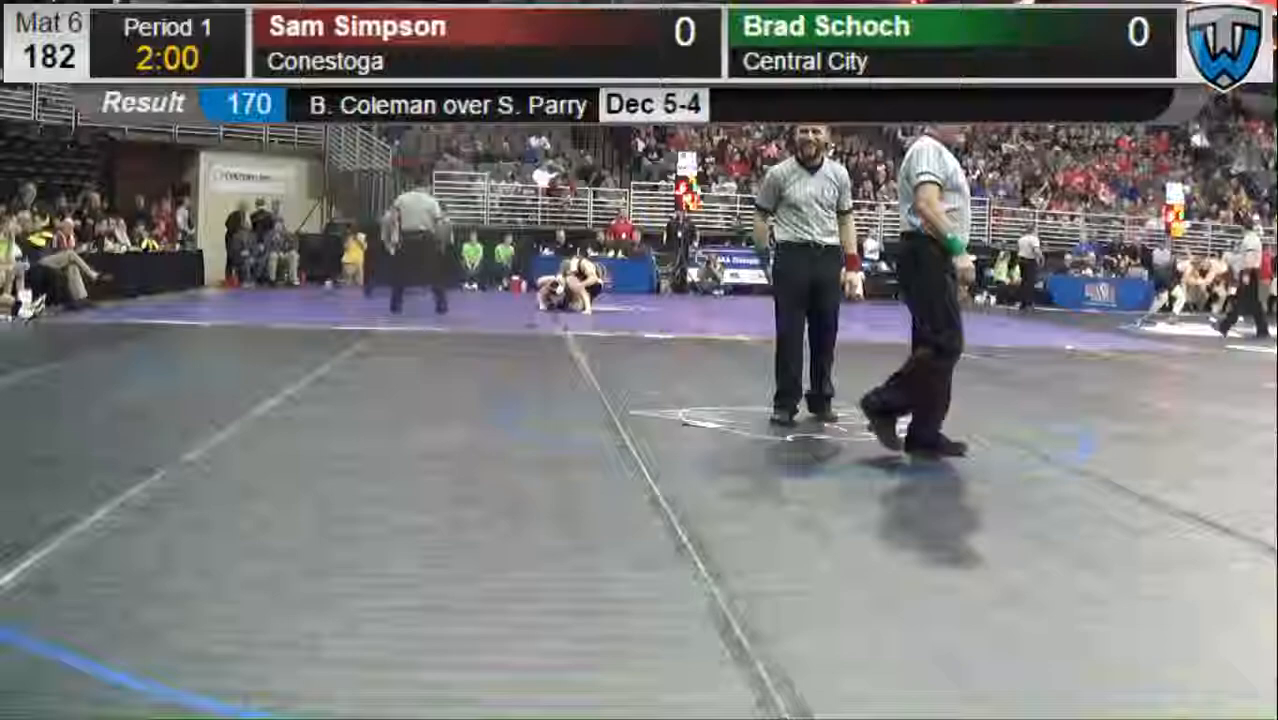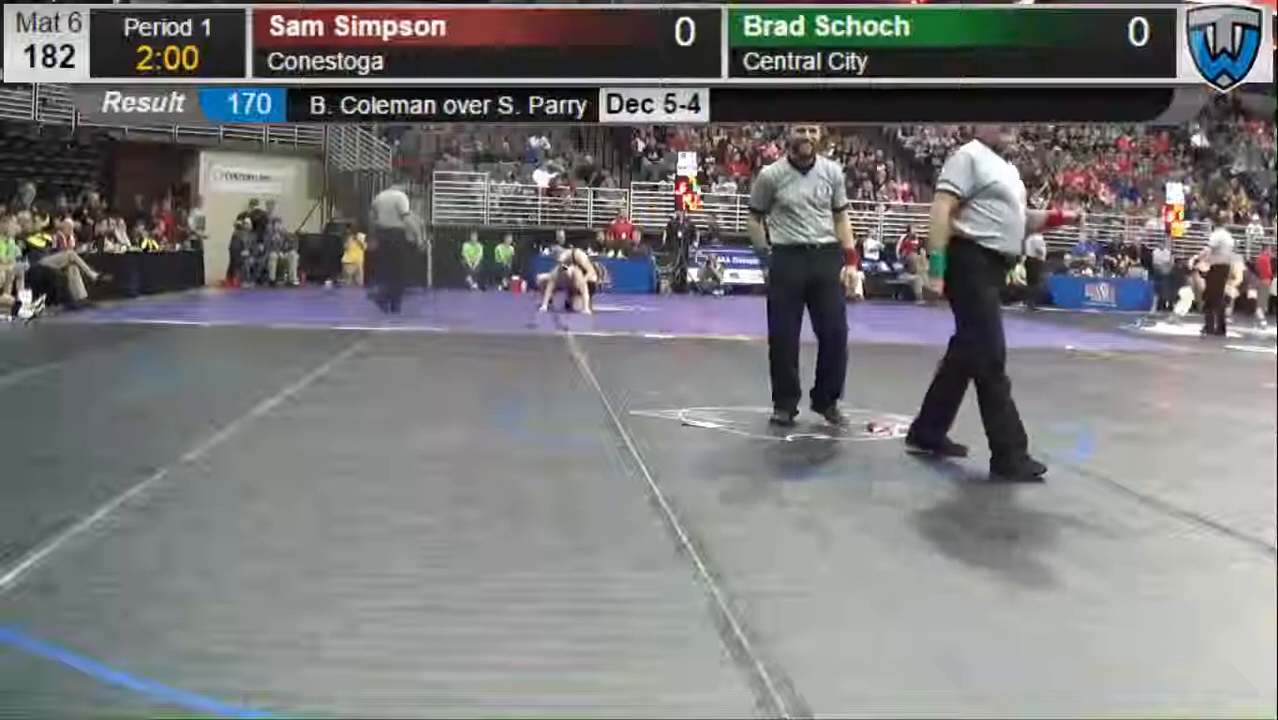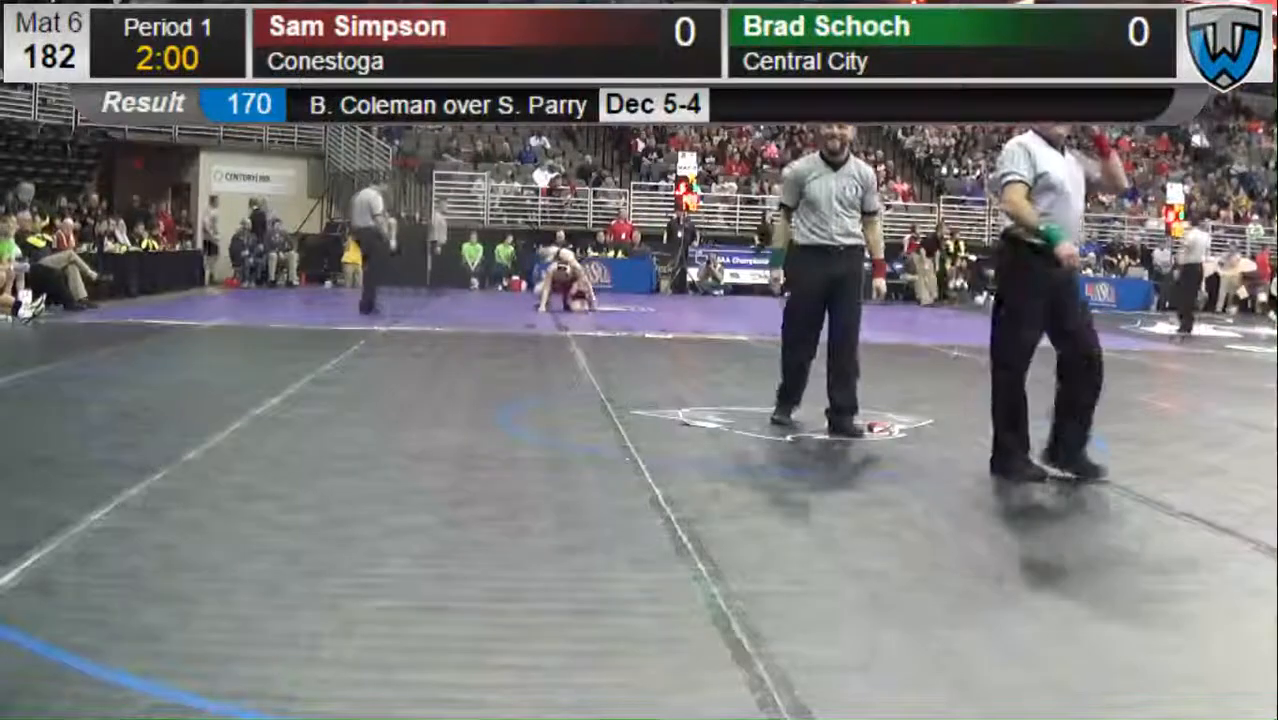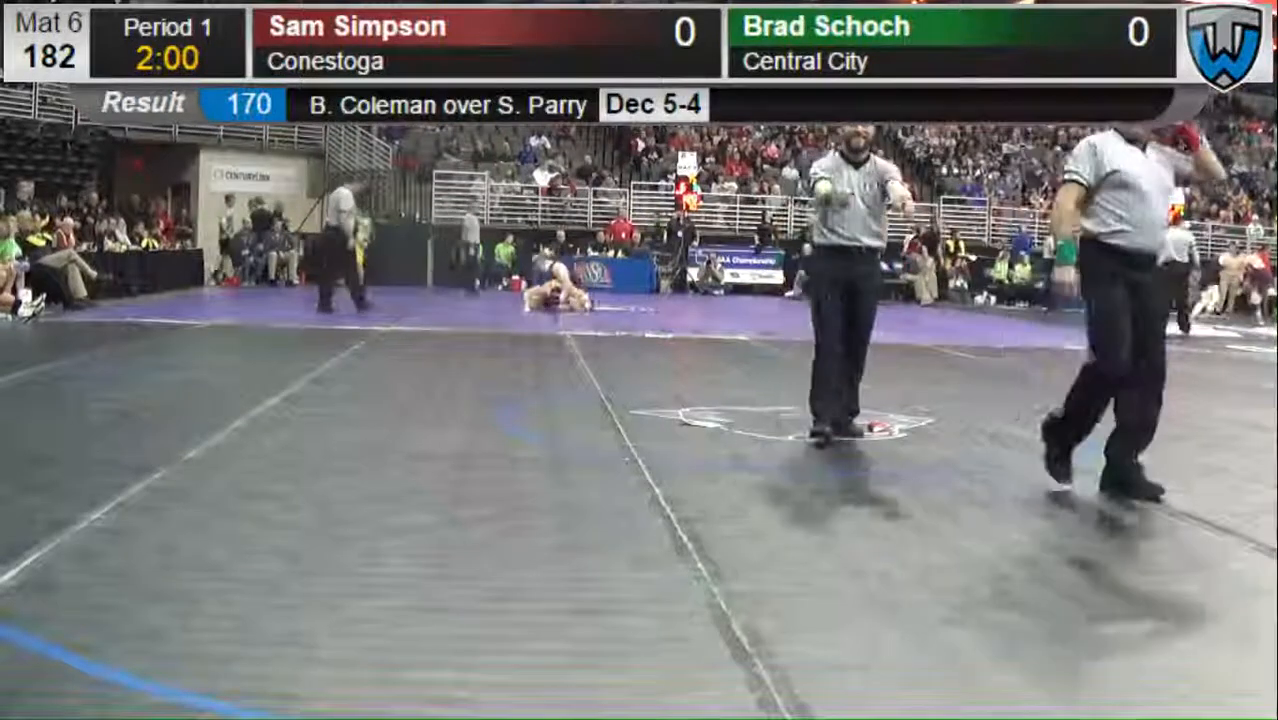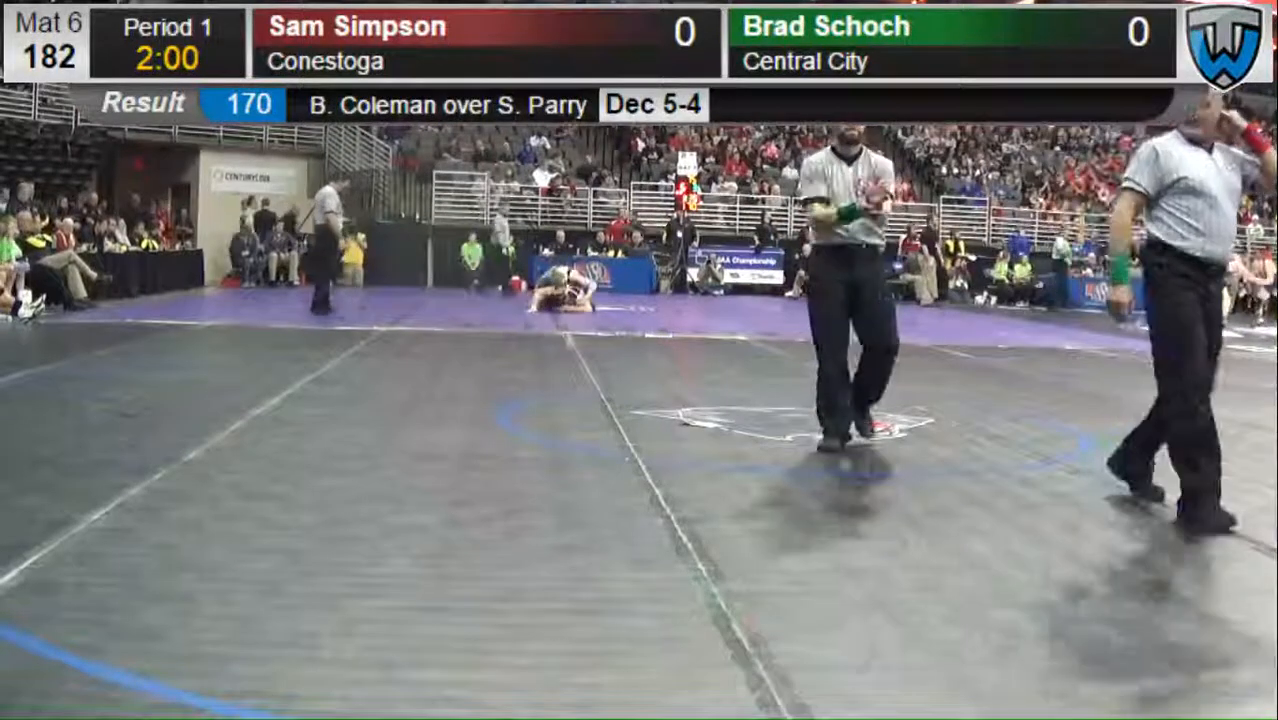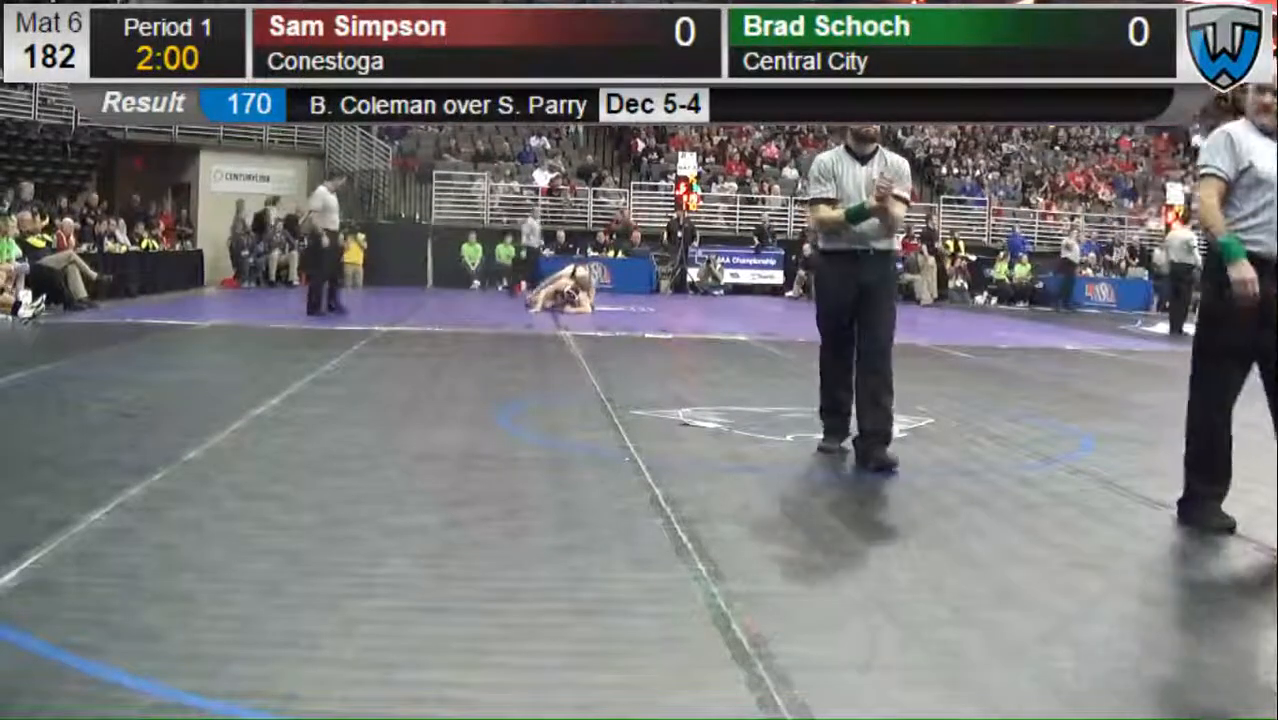
dt=0.5s
person 1, frame 1
left shoulder: (941, 154)
right shoulder: (929, 149)
right elbow: (927, 204)
left wrist: (953, 252)
right wrist: (957, 249)
left hip: (934, 258)
right hip: (928, 255)
left knee: (933, 343)
right knee: (946, 342)
left ankle: (924, 433)
right ankle: (885, 402)
person 1, frame 2
left shoulder: (1007, 168)
right shoulder: (969, 157)
left elbow: (1018, 220)
right elbow: (941, 211)
left wrist: (1055, 219)
left hip: (994, 267)
right hip: (973, 263)
left knee: (967, 354)
right knee: (989, 357)
left ankle: (927, 432)
right ankle: (1009, 454)
person 1, frame 3
left shoulder: (1073, 158)
right shoulder: (1023, 148)
left elbow: (1118, 185)
right elbow: (1013, 203)
left wrist: (1100, 140)
right wrist: (1055, 238)
left hip: (1062, 266)
right hip: (1025, 262)
left knee: (1085, 358)
right knee: (1013, 361)
left ankle: (1066, 448)
right ankle: (1010, 455)
person 1, frame 4
left shoulder: (1162, 156)
right shoulder: (1097, 146)
left elbow: (1214, 175)
right elbow: (1065, 203)
left wrist: (1186, 132)
left hip: (1148, 268)
right hip: (1109, 265)
left knee: (1149, 372)
right knee: (1112, 363)
left ankle: (1122, 468)
right ankle: (1061, 435)
person 1, frame 5
left shoulder: (1232, 158)
right shoulder: (1159, 150)
right elbow: (1123, 212)
right wrist: (1119, 277)
left hip: (1212, 278)
right hip: (1173, 274)
left knee: (1187, 386)
right knee: (1188, 387)
left ankle: (1132, 459)
right ankle: (1199, 498)
person 1, frame 6
right shoulder: (1232, 138)
right elbow: (1206, 200)
right wrist: (1233, 256)
right hip: (1239, 275)
right knee: (1215, 390)
right ankle: (1201, 499)
person 2, frame 1
left shoulder: (839, 174)
right shoulder: (779, 174)
left elbow: (845, 222)
right elbow: (761, 218)
left wrist: (851, 264)
right wrist: (765, 259)
left hip: (828, 259)
right hip: (792, 257)
left knee: (825, 334)
right knee: (789, 334)
left ankle: (821, 400)
right ankle: (785, 403)
person 2, frame 2
left shoulder: (832, 172)
right shoulder: (771, 175)
left elbow: (841, 218)
right elbow: (755, 218)
left wrist: (850, 260)
right wrist: (765, 258)
left hip: (826, 258)
right hip: (787, 259)
left knee: (835, 332)
right knee: (783, 336)
left ankle: (826, 399)
right ankle: (785, 403)
person 2, frame 3
left shoulder: (864, 173)
right shoulder: (800, 170)
left elbow: (871, 224)
right elbow: (785, 217)
left wrist: (879, 270)
right wrist: (777, 262)
left hip: (848, 261)
right hip: (808, 258)
left knee: (845, 341)
right knee: (798, 334)
left ankle: (841, 415)
right ankle: (787, 401)
person 2, frame 4
left shoulder: (883, 169)
right shoulder: (824, 166)
left elbow: (898, 190)
right elbow: (821, 190)
left wrist: (904, 197)
right wrist: (833, 195)
left hip: (867, 263)
right hip: (829, 259)
left knee: (856, 343)
right knee: (828, 341)
left ankle: (843, 415)
right ankle: (824, 417)
person 2, frame 5
left shoulder: (881, 165)
right shoulder: (815, 164)
left elbow: (883, 216)
right elbow: (817, 217)
left wrist: (876, 206)
right wrist: (855, 210)
left hip: (870, 261)
right hip: (829, 262)
left knee: (884, 343)
right knee: (831, 349)
left ankle: (860, 405)
right ankle: (835, 427)
person 2, frame 6
left shoulder: (897, 165)
right shoulder: (826, 162)
left elbow: (895, 223)
right elbow: (821, 218)
left wrist: (886, 205)
right wrist: (865, 209)
left hip: (880, 266)
right hip: (836, 265)
left knee: (877, 354)
right knee: (835, 352)
left ankle: (872, 444)
right ankle: (835, 427)
